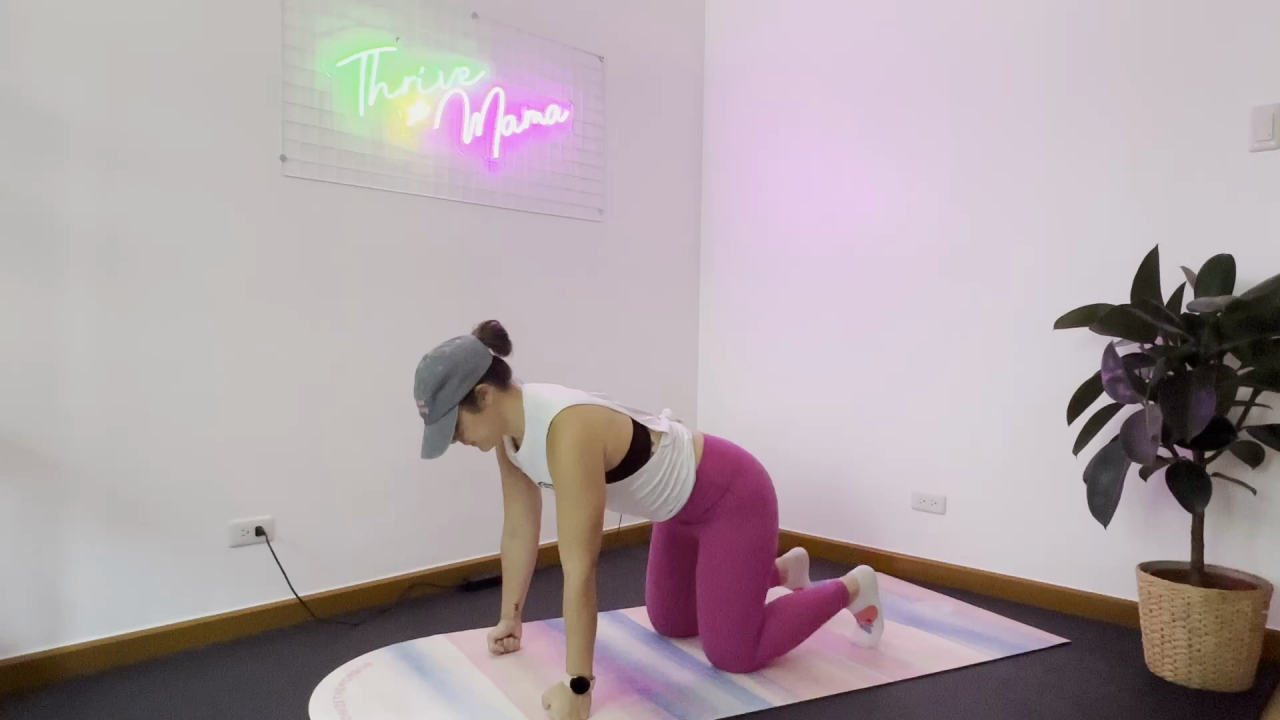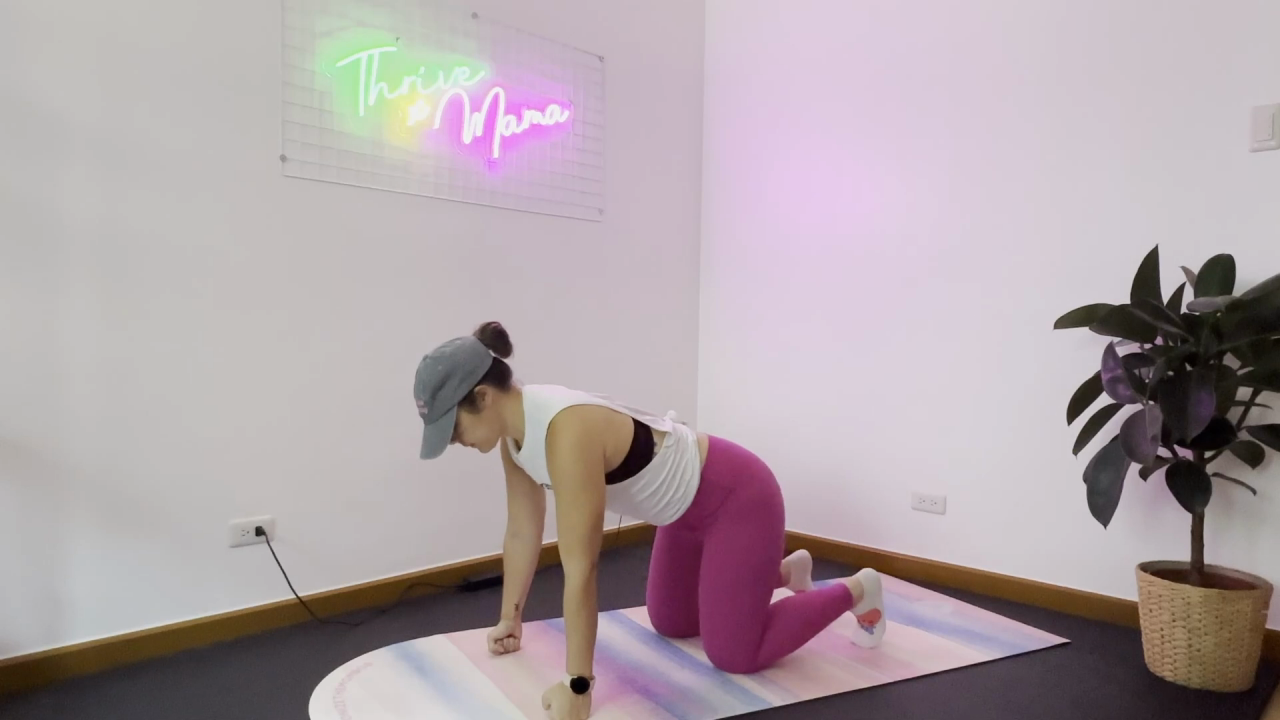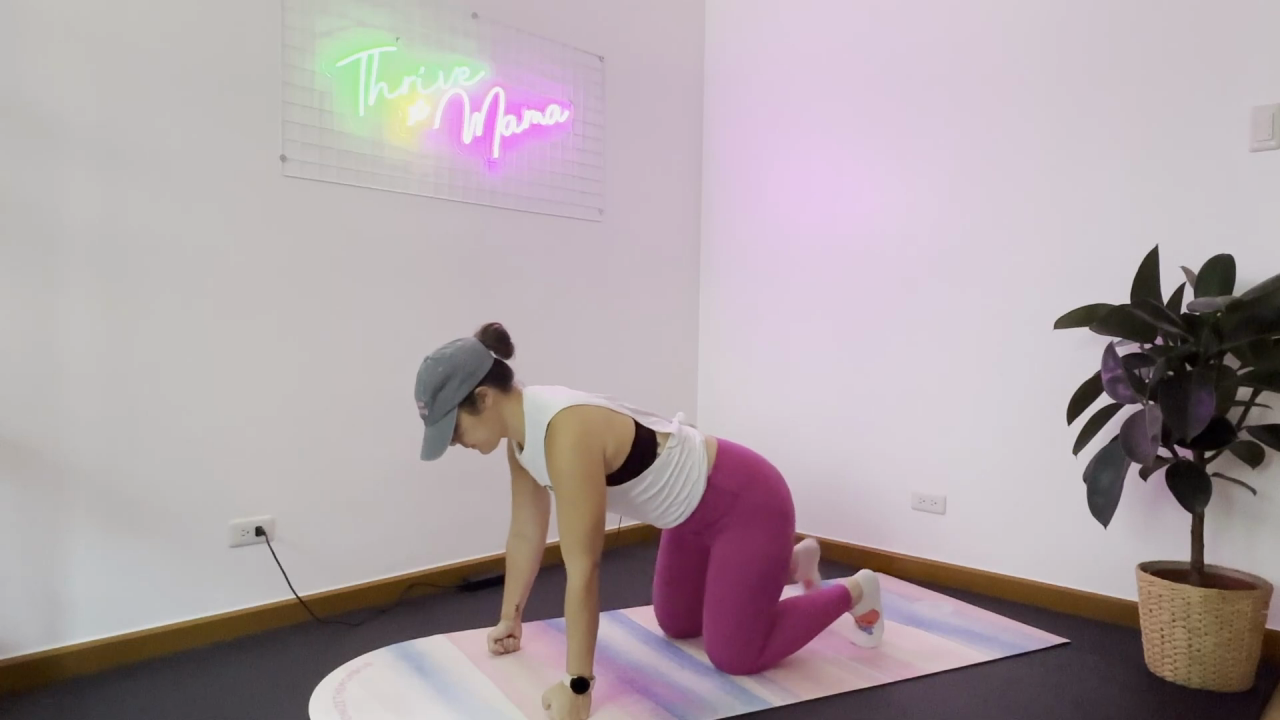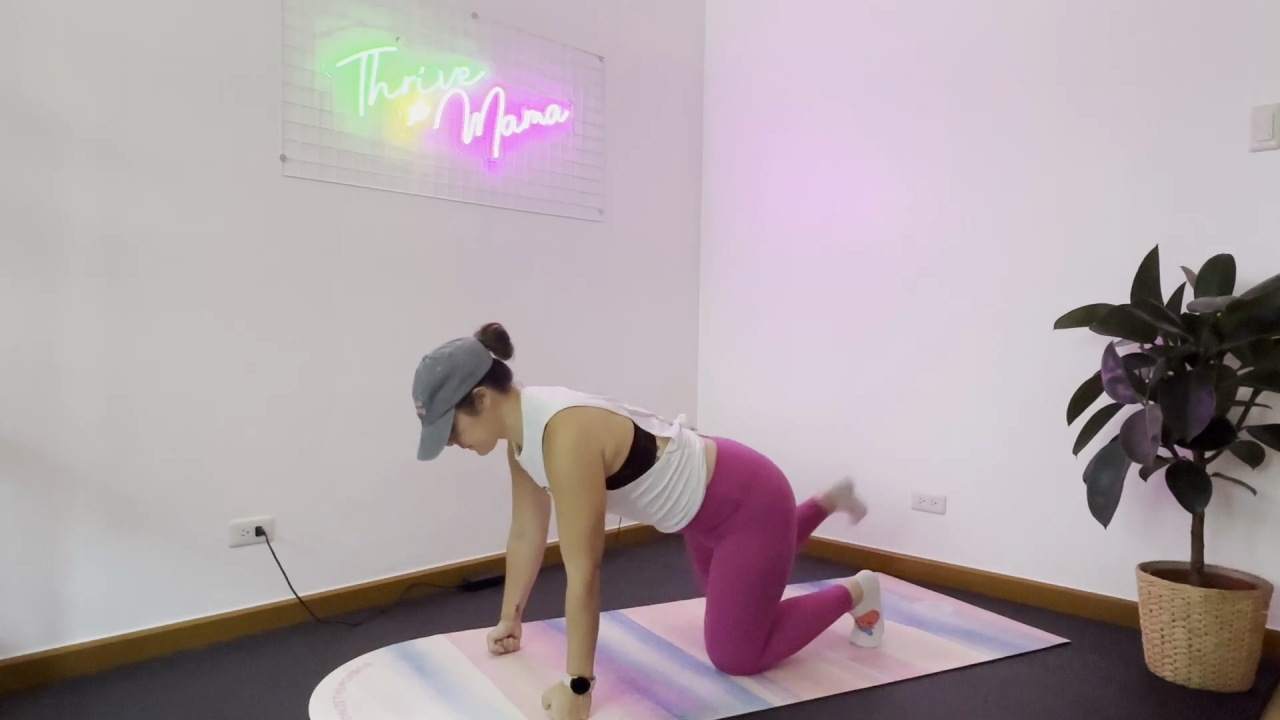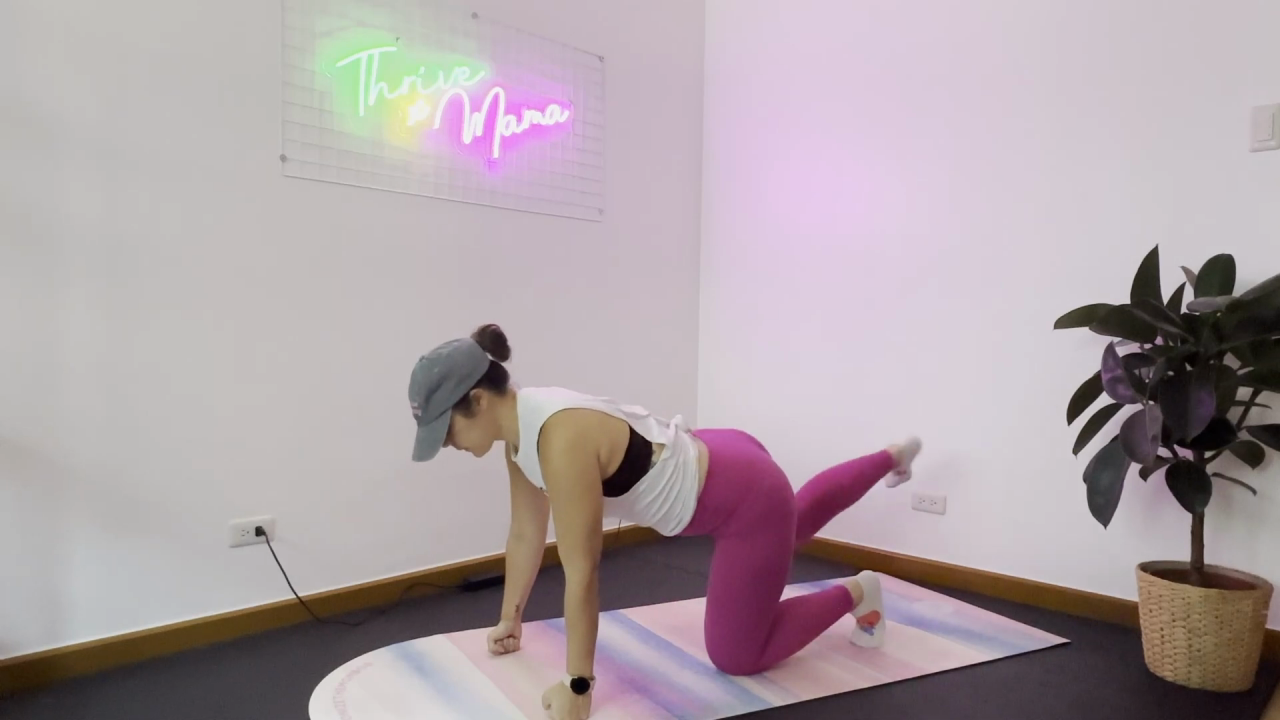
dt=0.2s
person 1, frame 1
left shoulder: (568, 430)
right shoulder: (510, 430)
left elbow: (579, 565)
right elbow: (518, 531)
right wrist: (509, 618)
left hip: (732, 494)
right hip: (684, 500)
left knee: (733, 654)
right knee: (669, 624)
left ankle: (853, 588)
right ankle: (781, 569)
person 1, frame 2
left shoulder: (568, 432)
right shoulder: (515, 431)
left elbow: (580, 567)
right elbow: (522, 531)
right wrist: (509, 618)
left hip: (738, 498)
right hip: (691, 501)
left knee: (732, 655)
right knee: (669, 624)
left ankle: (854, 591)
right ankle: (783, 571)
person 1, frame 3
left shoulder: (566, 434)
right shoulder: (520, 430)
left elbow: (583, 568)
right elbow: (526, 532)
right wrist: (510, 619)
left hip: (745, 499)
right hip: (699, 500)
left knee: (732, 656)
right knee: (676, 626)
left ankle: (853, 592)
right ankle: (789, 561)
person 1, frame 4
left shoulder: (565, 436)
right shoulder: (521, 428)
left elbow: (584, 570)
right elbow: (527, 533)
right wrist: (510, 618)
left hip: (749, 498)
right hip: (707, 481)
left knee: (735, 656)
right knee: (729, 603)
left ankle: (855, 592)
right ankle: (824, 504)
person 1, frame 5
left shoulder: (560, 439)
right shoulder: (520, 428)
left elbow: (582, 572)
right elbow: (525, 533)
right wrist: (511, 618)
left hip: (748, 498)
right hip: (717, 460)
left knee: (737, 656)
right knee: (799, 525)
left ankle: (856, 592)
right ankle: (894, 457)
